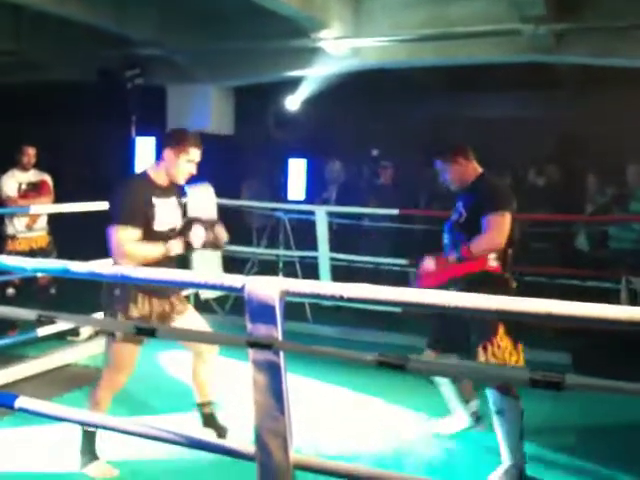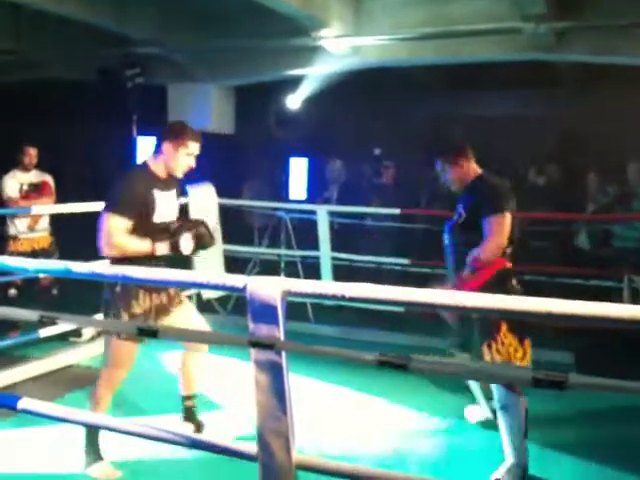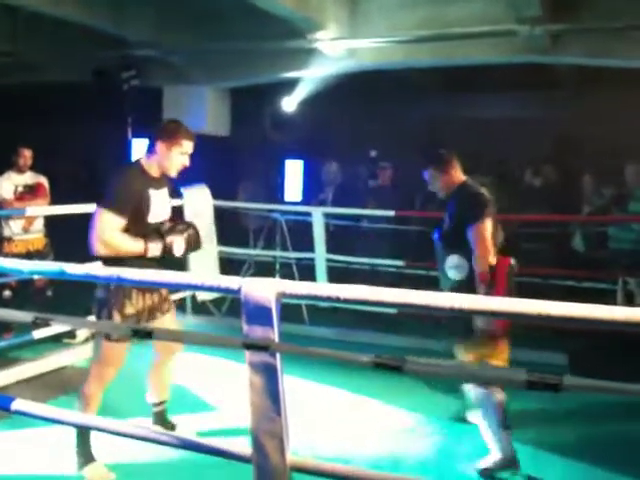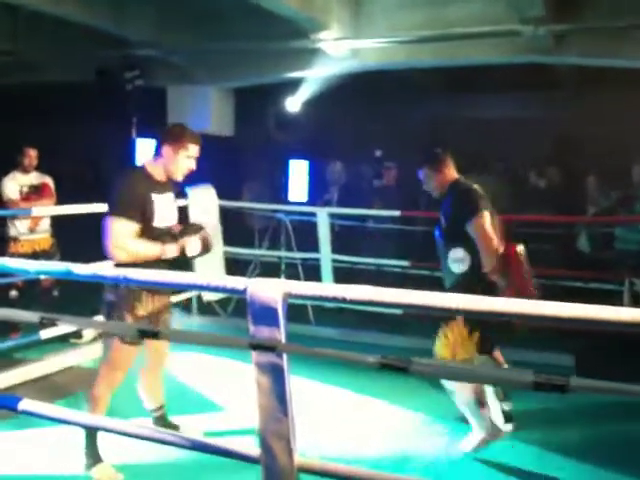
dt=0.1s
person 1, frame 1
left shoulder: (173, 192)
right shoulder: (132, 192)
right elbow: (123, 255)
left wrist: (203, 234)
right wrist: (178, 243)
left hip: (166, 292)
right hip: (132, 296)
left knee: (206, 347)
right knee: (115, 376)
left ankle: (209, 420)
right ankle: (88, 450)
person 1, frame 2
left shoulder: (171, 182)
right shoulder: (133, 185)
right elbow: (108, 243)
left wrist: (185, 231)
right wrist: (164, 246)
left hip: (163, 284)
right hip: (130, 290)
left knee: (198, 337)
right knee: (115, 371)
left ankle: (189, 414)
right ankle: (91, 450)
person 1, frame 3
left shoulder: (162, 181)
right shoulder: (127, 183)
right elbow: (100, 241)
left wrist: (174, 233)
right wrist: (156, 247)
left hip: (153, 285)
right hip: (122, 290)
left knee: (170, 346)
right knee: (104, 370)
left ankle: (160, 419)
right ankle: (83, 451)
person 1, frame 4
left shoulder: (167, 185)
right shoulder: (131, 187)
right elbow: (117, 248)
left wrist: (184, 236)
right wrist: (174, 247)
left hip: (157, 290)
right hip: (130, 293)
left knee: (157, 358)
right knee: (113, 372)
left ankle: (160, 422)
right ankle: (91, 451)
person 2, frame 1
left shoulder: (493, 191)
right shoulder: (466, 194)
left elbow: (494, 239)
left wrist: (444, 262)
right wrist: (439, 268)
left hip: (486, 294)
right hip: (459, 291)
right knee: (438, 357)
person 2, frame 2
left shoulder: (491, 191)
right shoulder: (471, 194)
left elbow: (496, 242)
left wrist: (458, 283)
right wrist: (456, 284)
left hip: (489, 293)
right hip: (474, 293)
right ankle: (491, 408)
person 2, frame 3
left shoulder: (471, 199)
right shoulder: (460, 199)
left elbow: (484, 250)
left hip: (477, 295)
right hip: (466, 293)
right knee: (468, 359)
left ankle: (502, 452)
right ankle: (486, 414)
person 2, frame 4
left shoulder: (463, 196)
right shoulder: (457, 197)
left elbow: (487, 242)
left wrist: (504, 287)
left hip: (476, 289)
right hip: (471, 287)
left knee: (447, 359)
right knee: (485, 351)
left ankle: (483, 426)
right ankle: (501, 415)
person 3, frame 1
left shoulder: (44, 178)
left elbow: (48, 199)
left wrist: (24, 202)
right wrist: (37, 200)
left hip: (40, 234)
right hip: (16, 236)
person 3, frame 2
left shoulder: (45, 178)
left elbow: (50, 199)
left wrist: (25, 202)
right wrist: (38, 201)
left hip: (43, 234)
right hip: (18, 236)
person 3, frame 3
left shoulder: (40, 179)
left elbow: (45, 201)
left wrist: (20, 204)
right wrist: (33, 203)
left hip: (37, 235)
left ankle: (42, 300)
person 3, frame 4
left shoulder: (45, 180)
left elbow: (50, 202)
right elbow: (13, 206)
left wrist: (27, 205)
right wrist: (39, 201)
left hip: (44, 236)
right hip: (18, 238)
left ankle: (48, 301)
